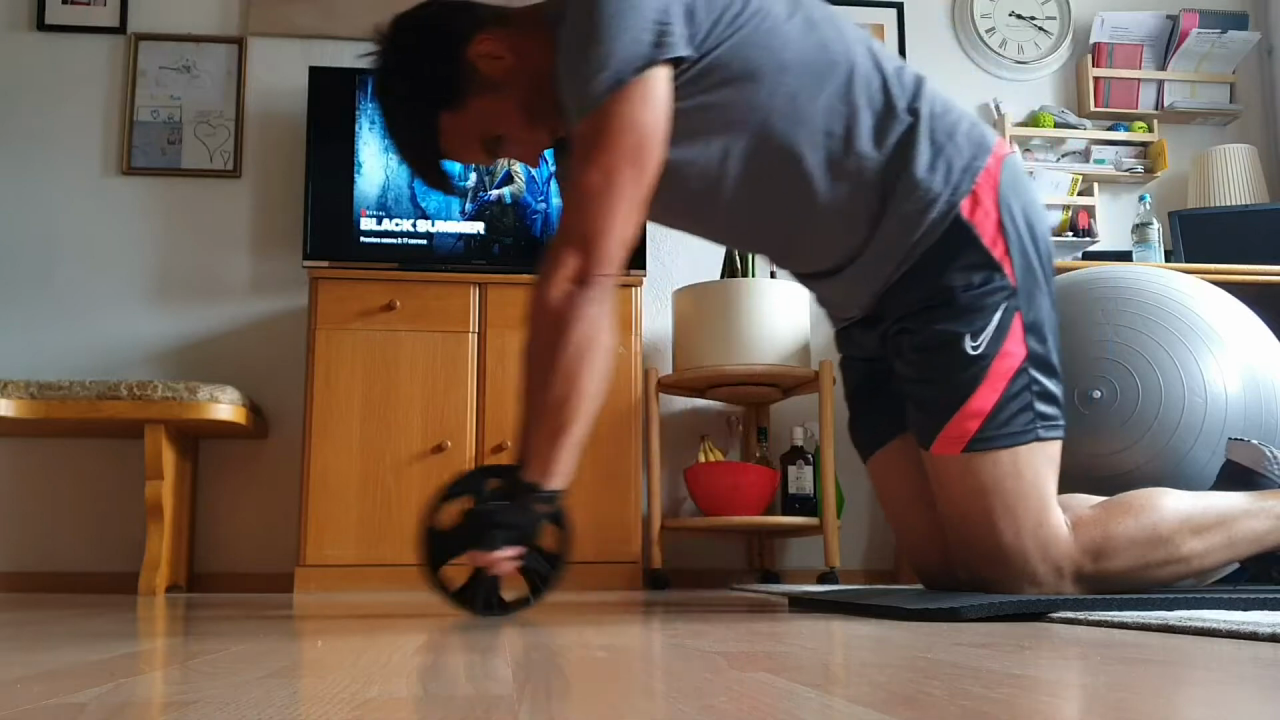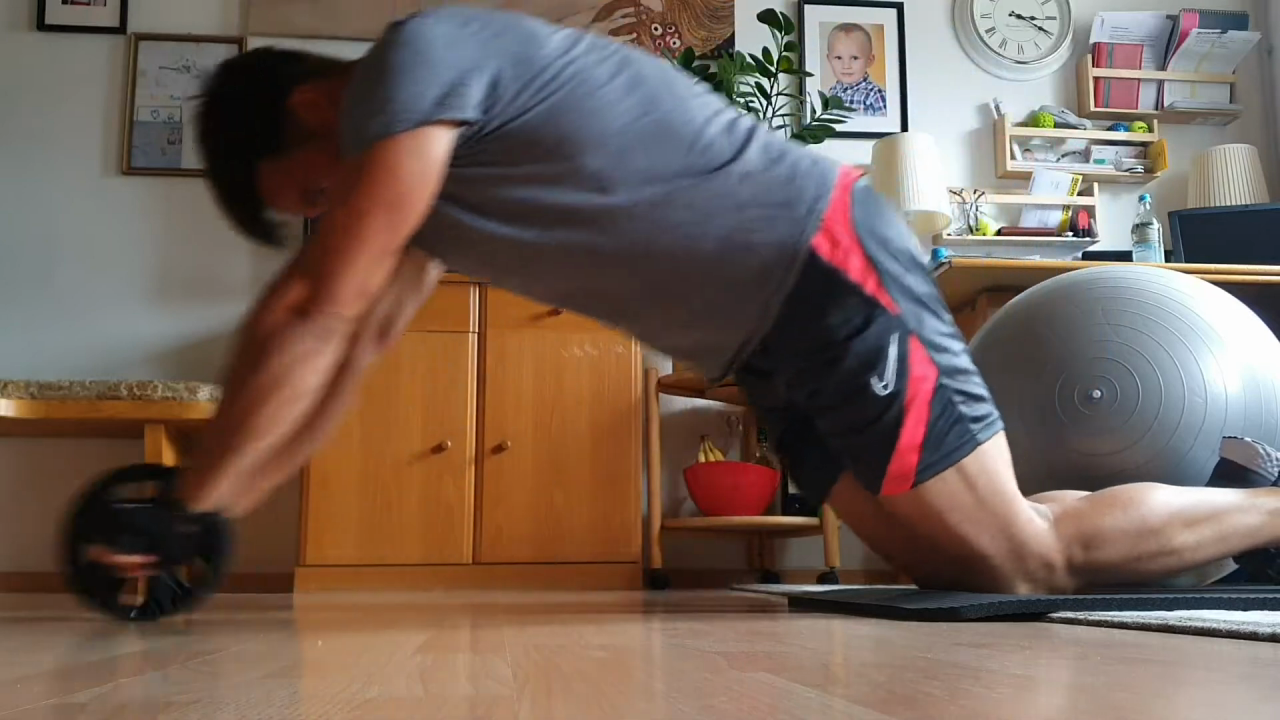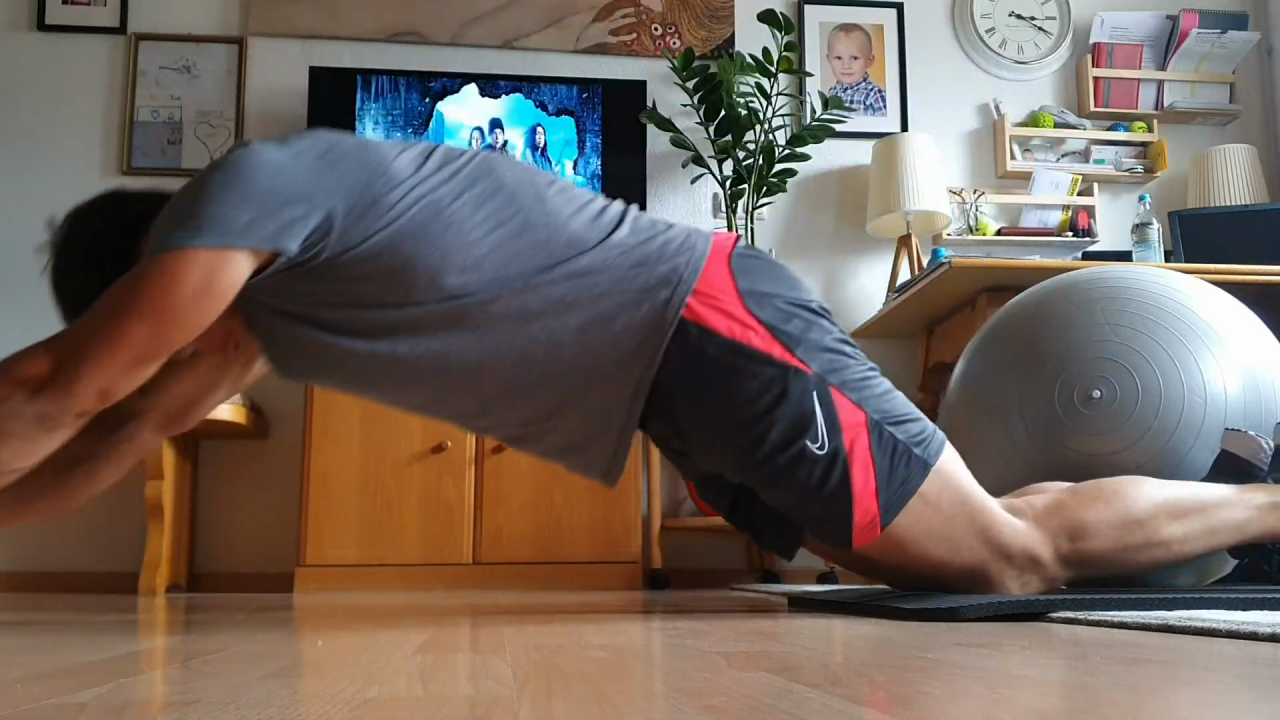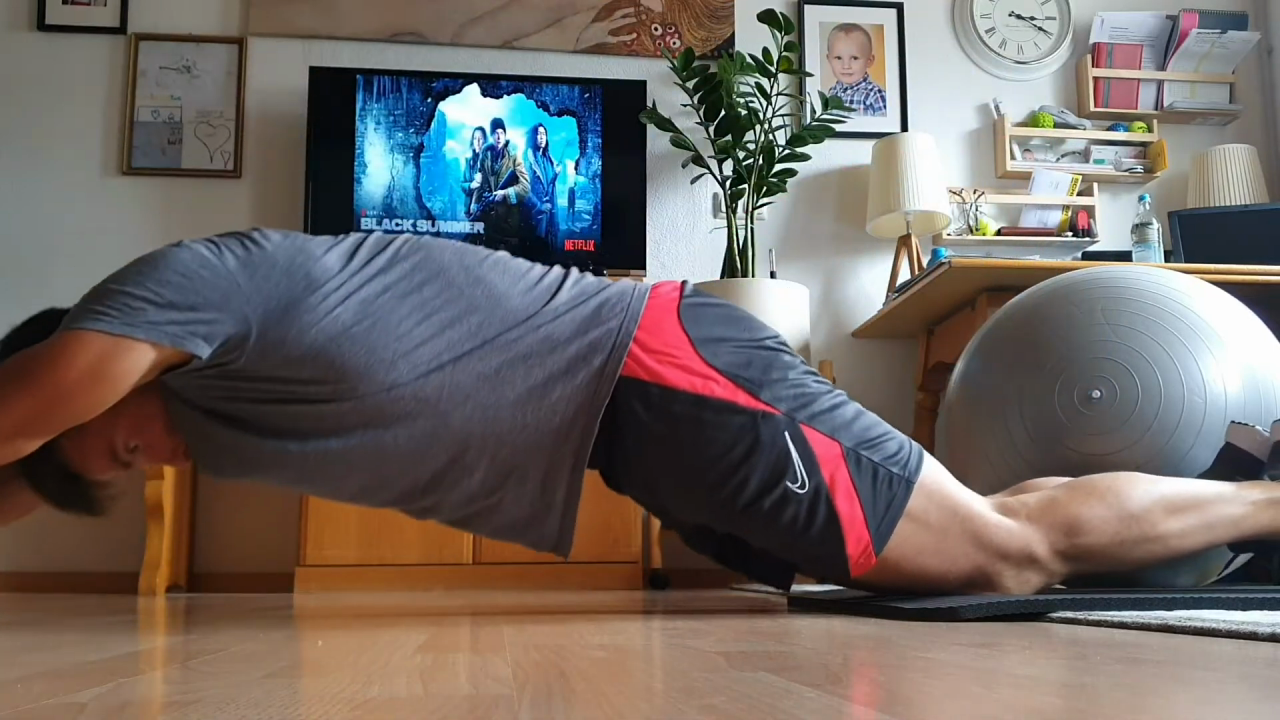
dt=0.5s
person 1, frame 1
right shoulder: (589, 98)
left elbow: (580, 276)
right elbow: (581, 302)
left wrist: (528, 499)
right wrist: (527, 496)
left hip: (959, 223)
right hip: (878, 285)
left knee: (1029, 566)
right knee: (949, 562)
person 1, frame 2
right shoulder: (411, 156)
left elbow: (308, 312)
right elbow: (345, 350)
left wrist: (186, 511)
right wrist: (207, 513)
left hip: (825, 262)
right hip: (771, 320)
left knee: (1019, 558)
right knee: (948, 558)
person 1, frame 3
left shoulder: (258, 184)
right shoulder: (267, 291)
right elbow: (131, 422)
left hip: (710, 327)
right hip: (691, 367)
left knee: (1014, 552)
right knee: (991, 547)
person 1, frame 4
left shoulder: (183, 286)
right shoulder: (205, 375)
left hip: (663, 376)
right hip: (650, 410)
left knee: (1011, 549)
right knee: (993, 543)
